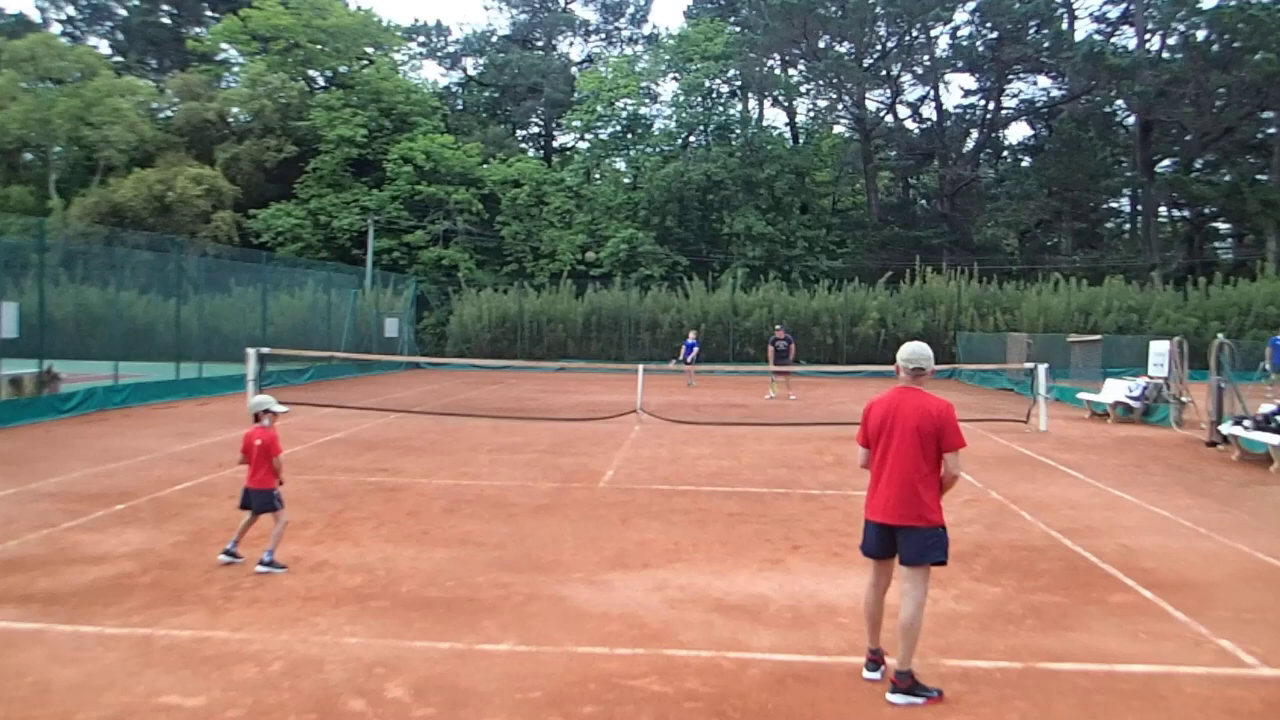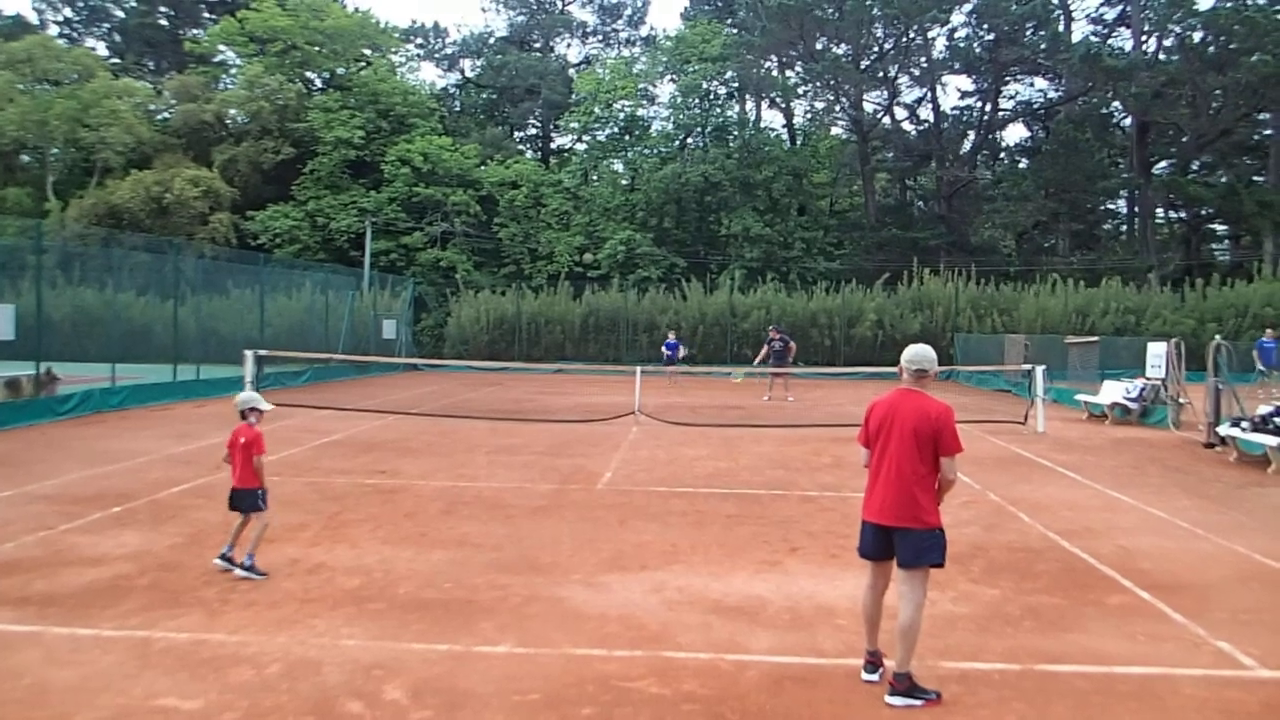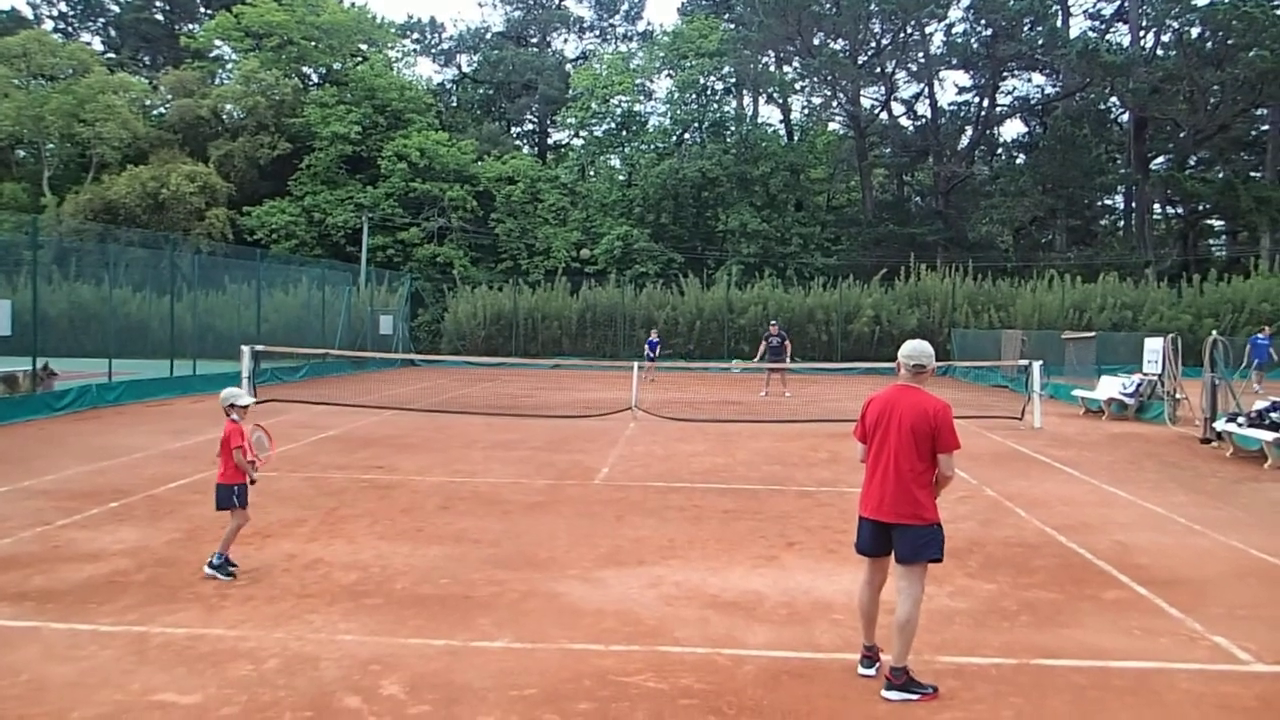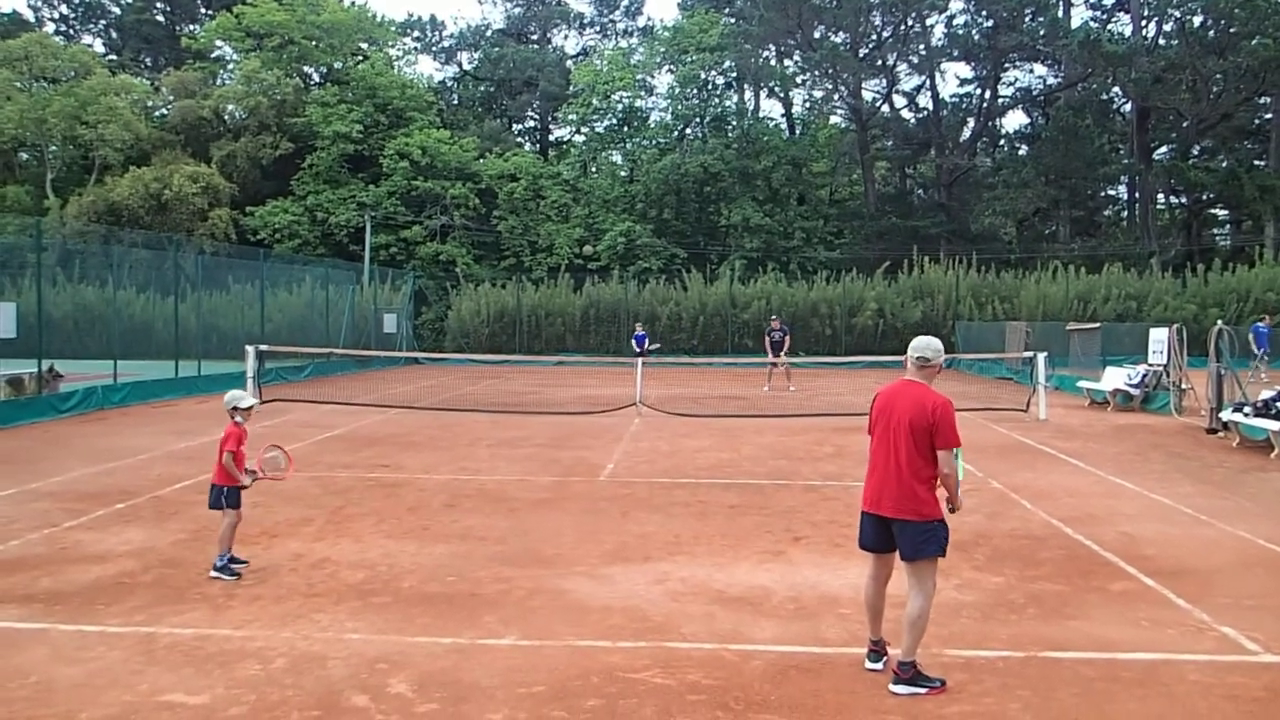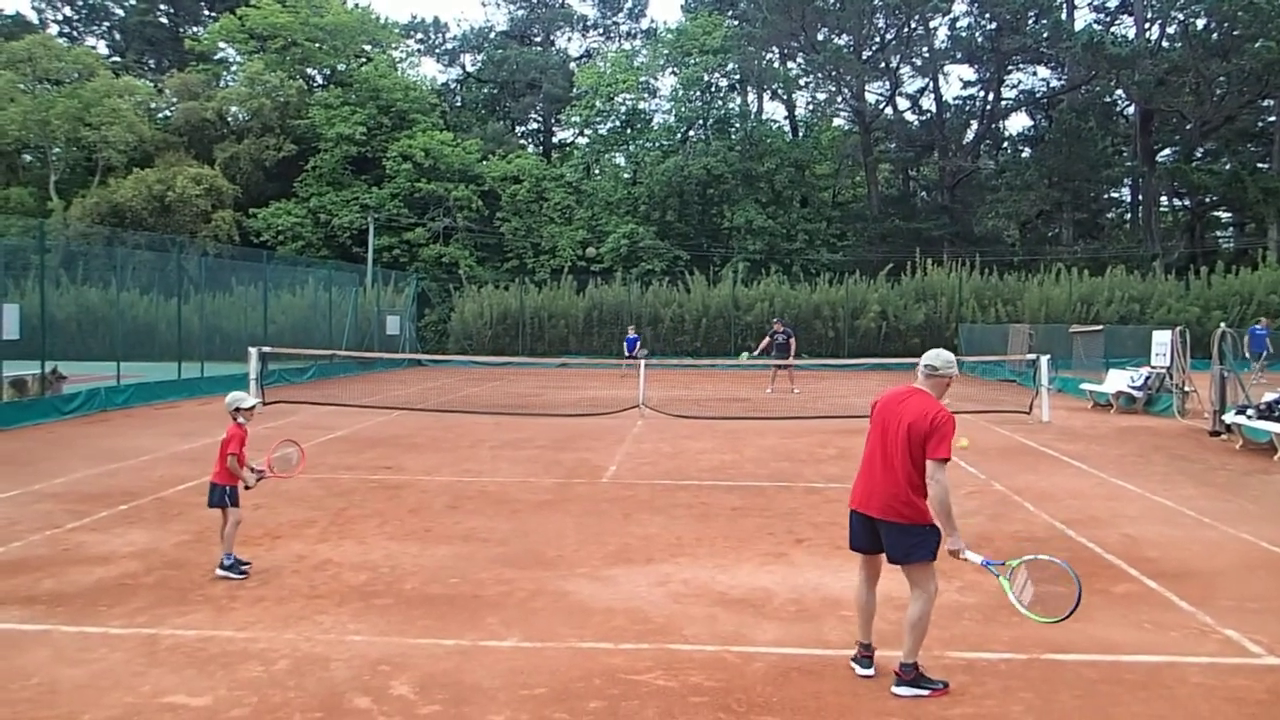
dt=0.5s
person 1, frame 1
left shoulder: (874, 406)
right shoulder: (940, 410)
left elbow: (863, 461)
right elbow: (953, 470)
right wrist: (935, 492)
left hip: (879, 509)
right hip: (920, 514)
left knee: (878, 581)
right knee: (914, 593)
left ankle: (874, 657)
right ankle: (902, 680)
person 1, frame 2
left shoulder: (877, 406)
right shoulder: (939, 413)
left elbow: (867, 460)
right elbow: (949, 474)
right wrist: (937, 497)
left hip: (877, 510)
right hip: (917, 516)
left knee: (876, 583)
right knee: (912, 595)
left ankle: (872, 659)
right ankle: (900, 682)
person 1, frame 3
left shoulder: (873, 402)
right shoulder: (937, 409)
left elbow: (862, 455)
right elbow: (946, 471)
right wrist: (933, 492)
left hip: (874, 506)
right hip: (915, 512)
left knee: (872, 579)
right knee: (910, 591)
left ankle: (868, 653)
right ankle: (897, 677)
person 1, frame 4
left shoulder: (882, 396)
right shoulder: (938, 405)
right elbow: (947, 468)
right wrist: (954, 498)
left hip: (875, 500)
right hip: (916, 508)
left knee: (878, 574)
right knee: (922, 588)
left ankle: (875, 648)
right ankle: (905, 671)
person 1, frame 5
left shoulder: (887, 398)
right shoulder: (940, 418)
right elbow: (934, 481)
right wrist: (952, 533)
left hip: (863, 501)
right hip: (904, 511)
left knee: (868, 575)
right knee: (924, 590)
left ankle: (864, 653)
right ankle: (907, 672)
person 2, frame 1
left shoulder: (249, 434)
right shoulder: (271, 436)
left elbow: (242, 459)
right elbow: (277, 463)
right wrist: (280, 477)
left hip: (251, 485)
right hip: (266, 486)
left knee: (252, 516)
right knee: (281, 520)
left ankle: (230, 550)
right ankle: (267, 560)
person 2, frame 2
left shoulder: (236, 431)
right shoulder: (256, 433)
left elbow: (227, 458)
right elbow: (258, 463)
right wrist: (263, 483)
left hip: (238, 484)
right hip: (252, 486)
left knee: (245, 518)
right knee: (262, 522)
left ankle: (226, 555)
right ankle: (247, 564)
person 2, frame 3
left shoulder: (230, 427)
right shoulder: (235, 429)
left elbow: (220, 453)
right elbow: (238, 457)
left wrist: (247, 461)
right wrist: (251, 473)
left hip: (235, 482)
right hip: (231, 483)
left knee: (242, 520)
right knee: (238, 521)
left ankle: (221, 556)
right ankle: (215, 563)
person 2, frame 4
left shoulder: (241, 429)
right shoulder: (234, 432)
right elbow: (226, 460)
left wrist: (245, 471)
right wrist: (241, 478)
left hip: (233, 483)
right hip: (224, 484)
left knee: (236, 518)
right knee: (230, 520)
left ankle: (227, 556)
right ankle: (219, 565)
person 2, frame 5
left shoulder: (240, 430)
right shoulder: (236, 433)
right elbow: (231, 463)
left wrist: (252, 469)
right wrist: (246, 479)
left hip: (225, 482)
right hip: (224, 483)
left knee: (228, 519)
right knee: (234, 519)
left ankle: (228, 557)
right ankle: (226, 564)
